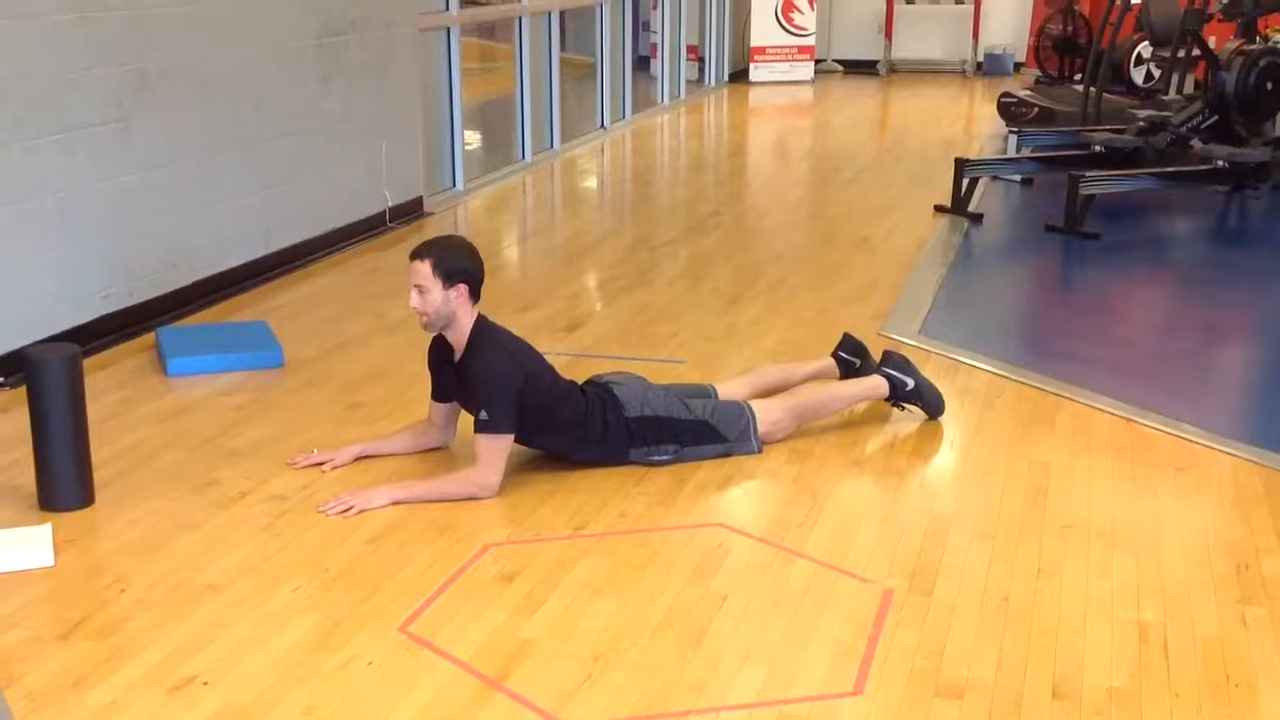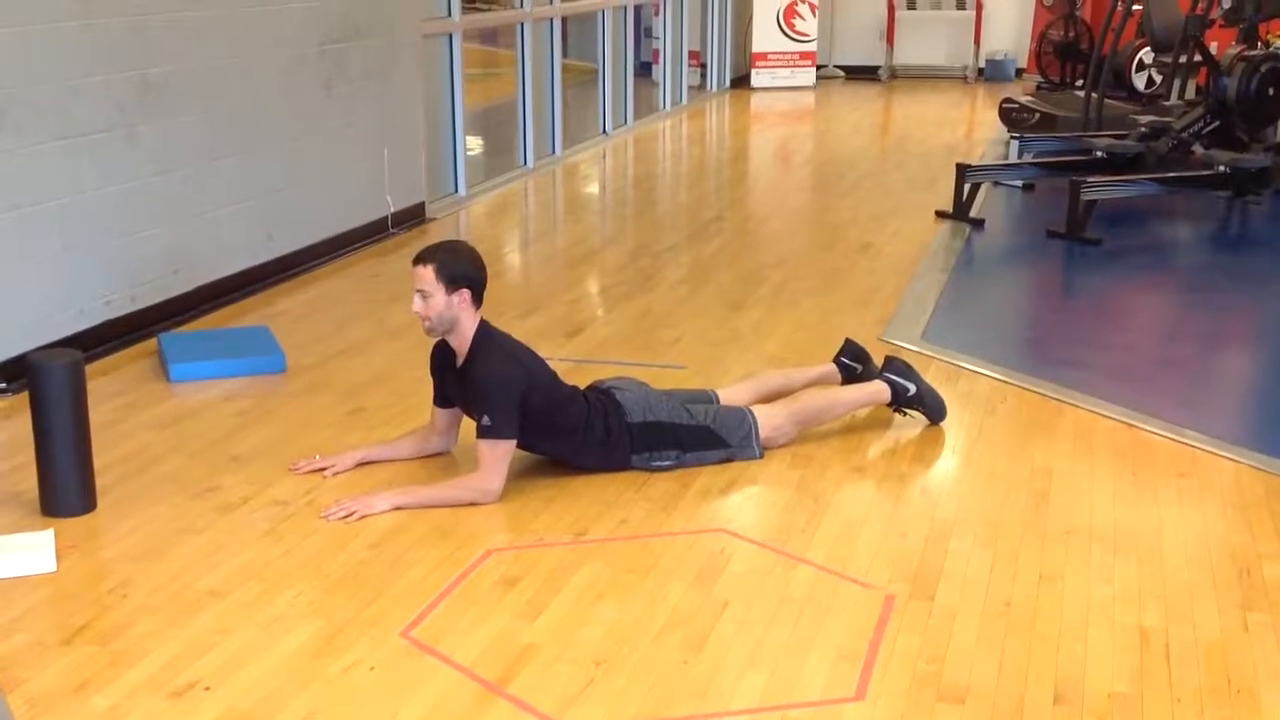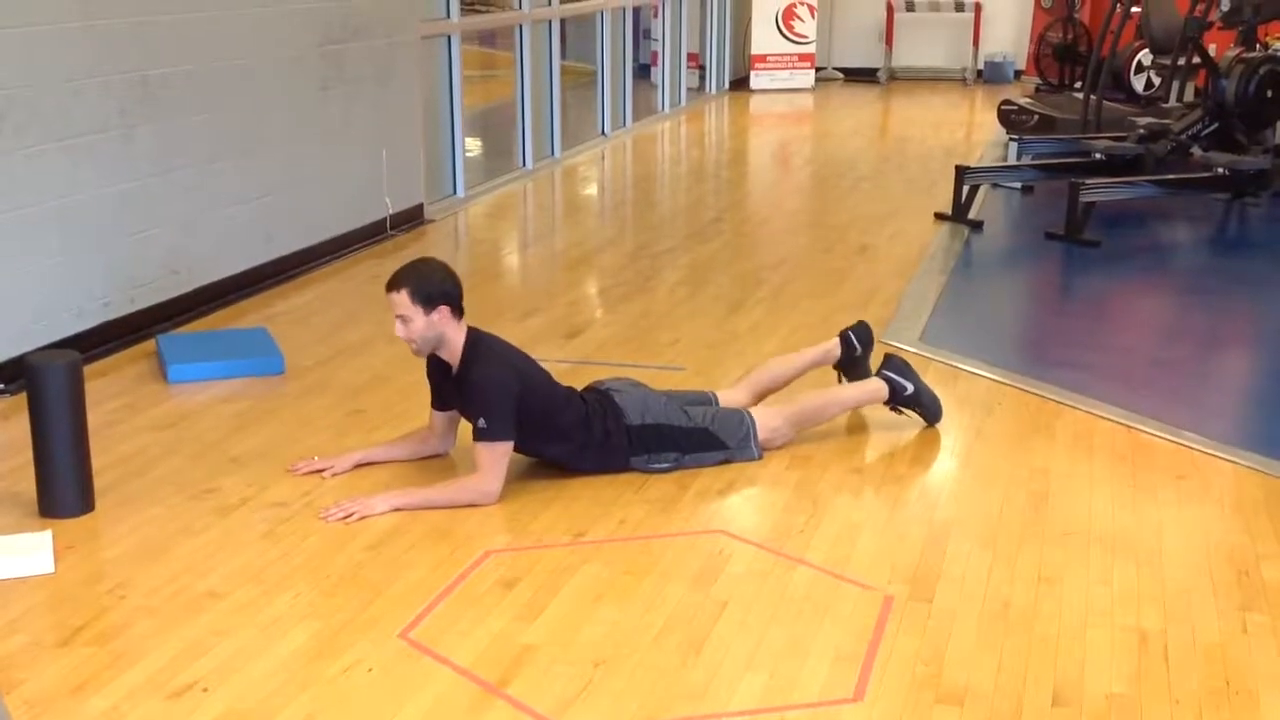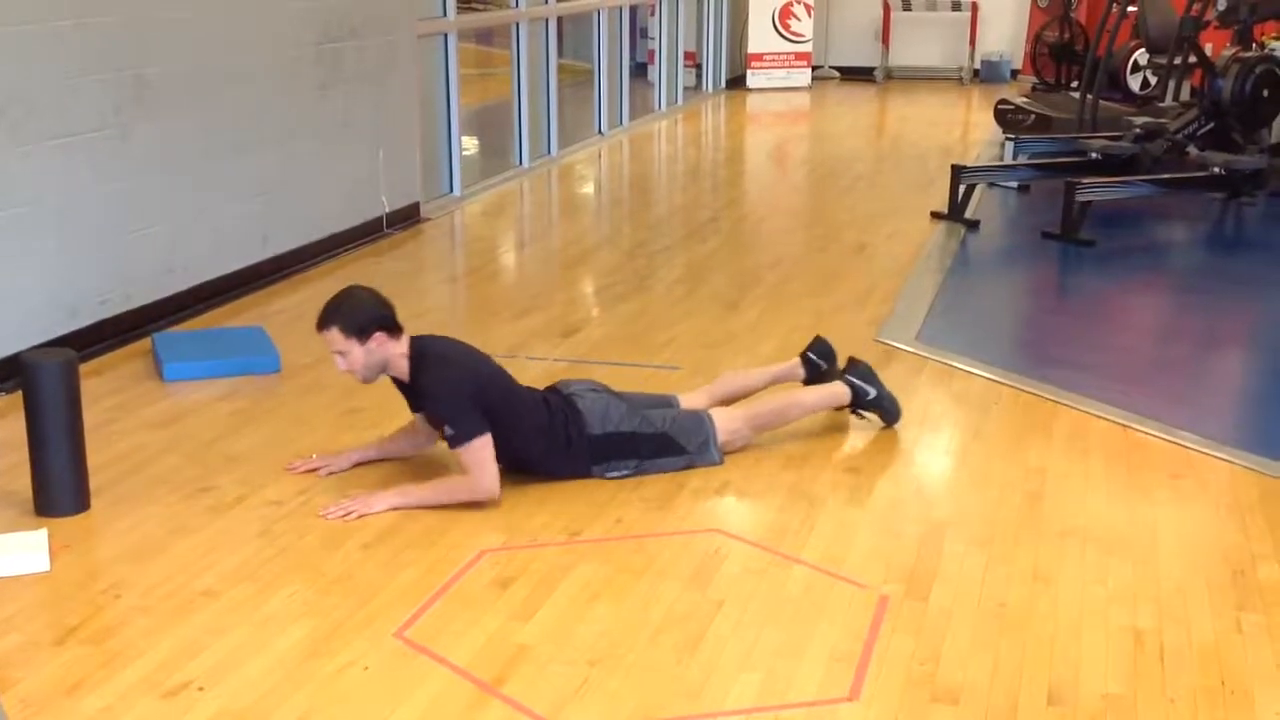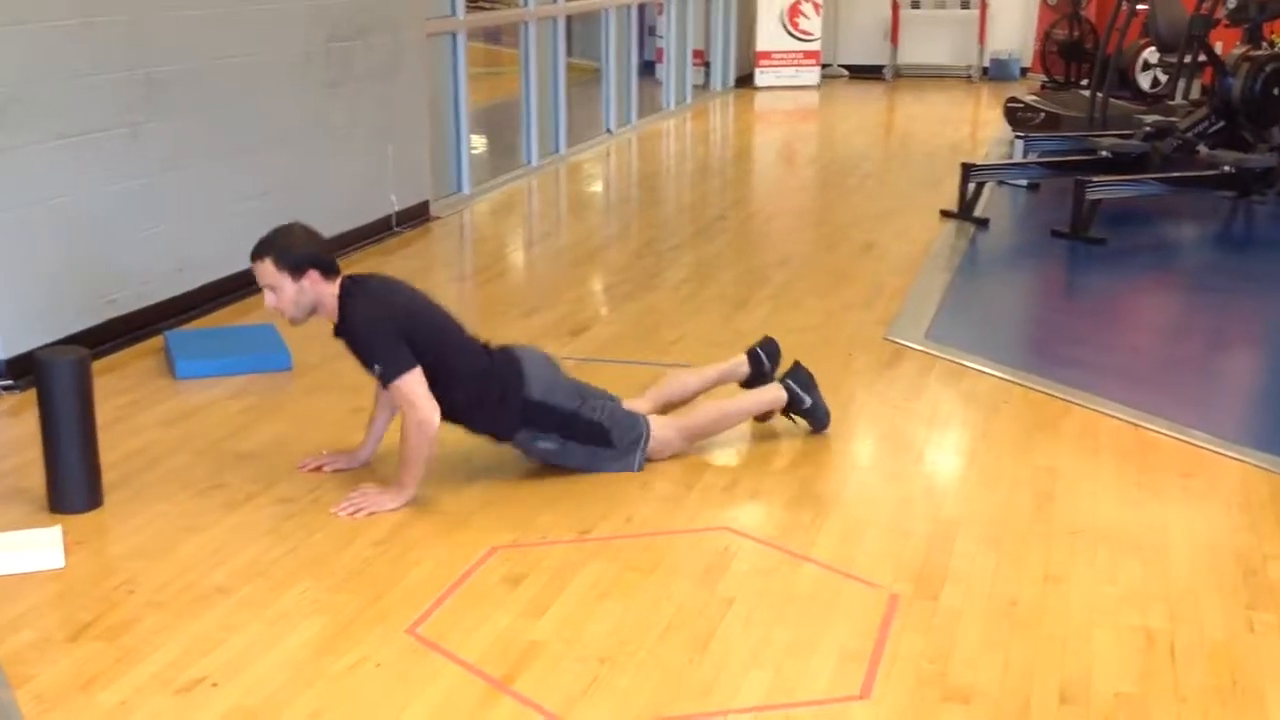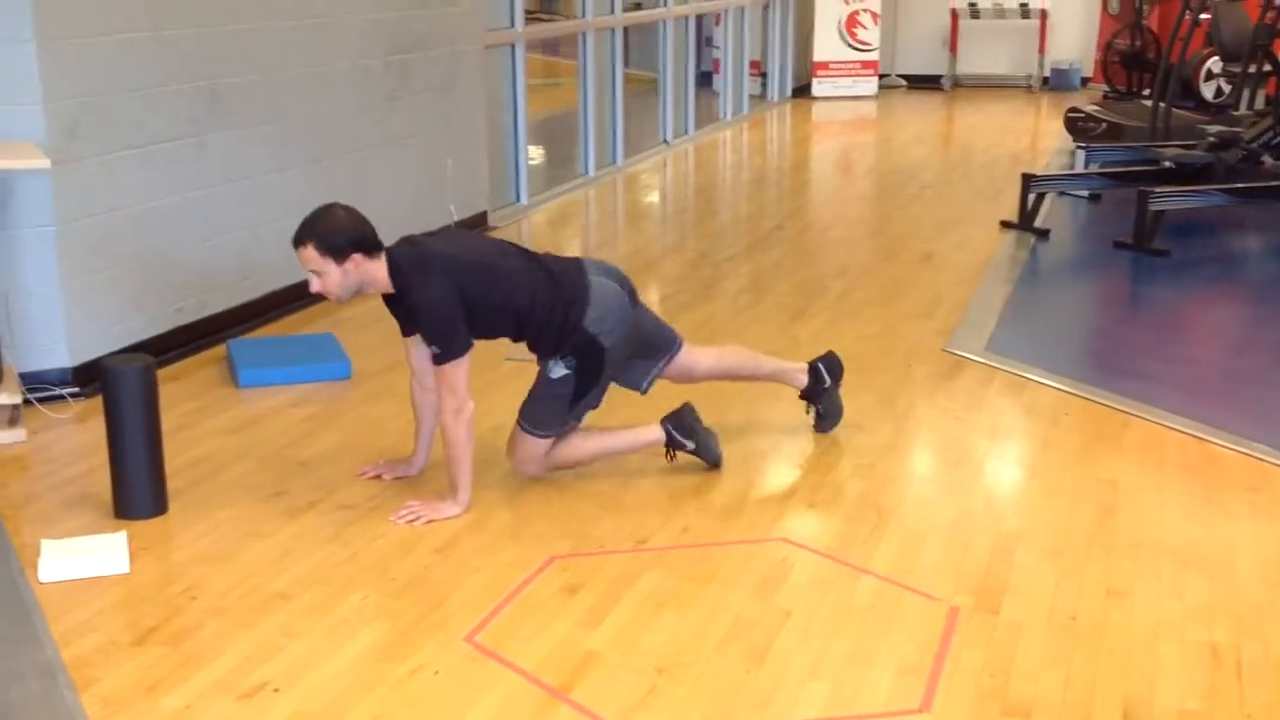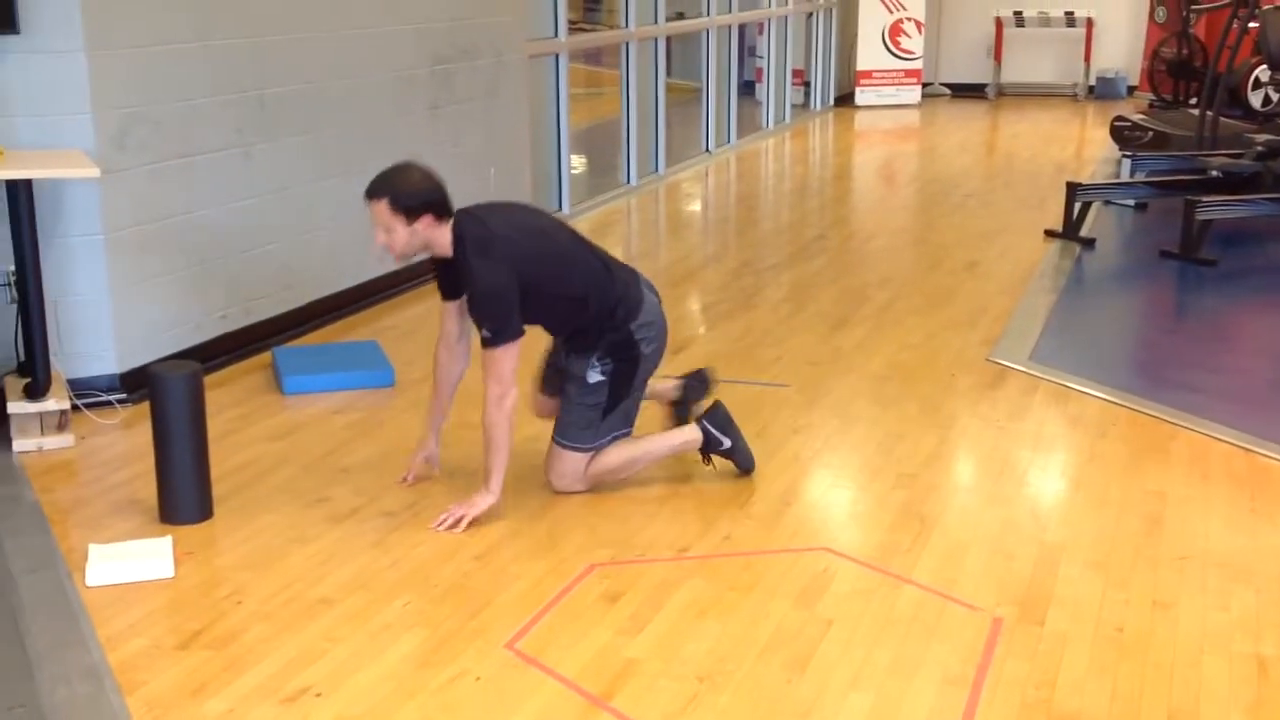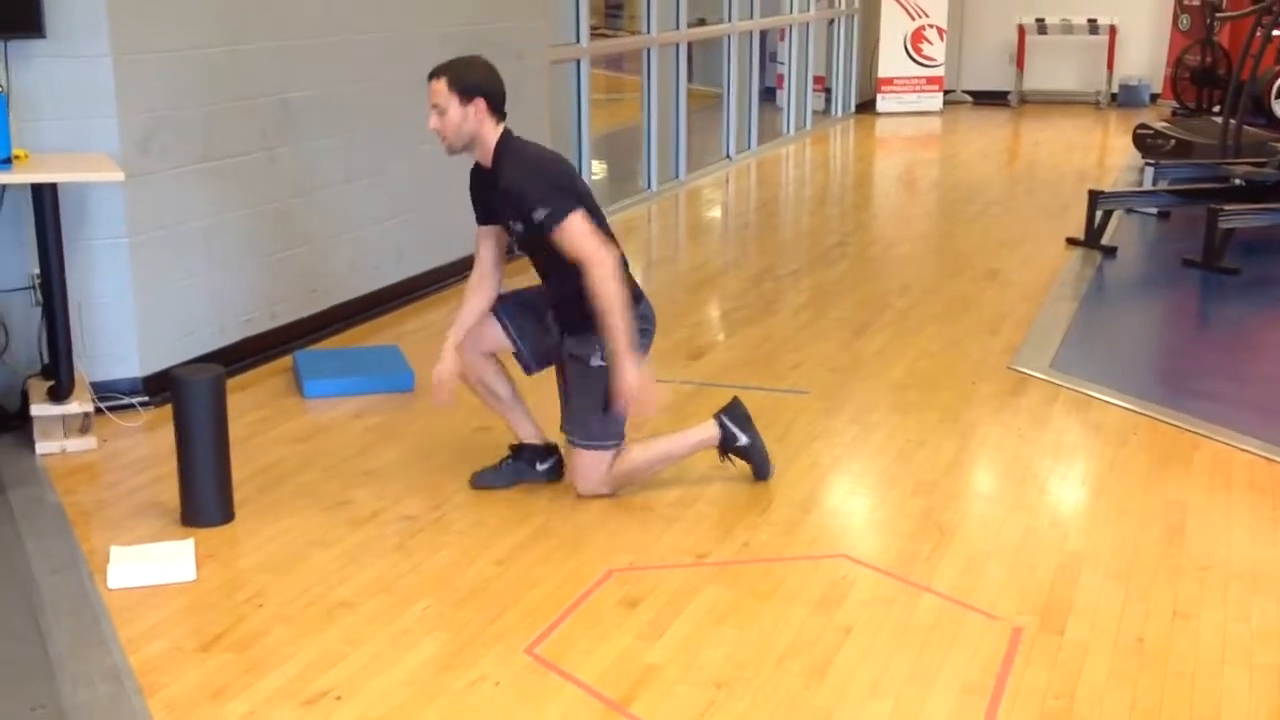
dt=0.5s
person 1, frame 1
left shoulder: (492, 365)
right shoulder: (445, 350)
left elbow: (486, 479)
right elbow: (437, 431)
left wrist: (388, 493)
right wrist: (357, 449)
left hip: (630, 427)
right hip: (610, 398)
left knee: (769, 423)
right knee: (732, 389)
left ankle: (886, 381)
right ankle: (839, 361)
person 1, frame 2
left shoulder: (495, 370)
right shoulder: (448, 355)
left elbow: (488, 484)
right elbow: (438, 436)
left wrist: (389, 499)
right wrist: (359, 454)
left hip: (632, 431)
right hip: (610, 402)
left knee: (773, 428)
right knee: (736, 397)
left ankle: (887, 387)
right ankle: (841, 367)
person 1, frame 3
left shoulder: (488, 375)
right shoulder: (445, 362)
left elbow: (488, 485)
right elbow: (438, 437)
left wrist: (390, 499)
right wrist: (357, 455)
left hip: (631, 433)
right hip: (608, 403)
left knee: (771, 427)
right knee: (736, 396)
left ankle: (885, 385)
right ankle: (842, 348)
person 1, frame 4
left shoulder: (441, 380)
right shoulder: (418, 360)
left elbow: (484, 483)
right elbow: (425, 432)
left wrist: (390, 497)
right wrist: (353, 455)
left hip: (591, 441)
right hip: (574, 403)
left knee: (732, 429)
right knee: (699, 401)
left ankle: (846, 388)
right ankle: (807, 364)
person 1, frame 5
left shoulder: (365, 318)
right shoulder: (362, 295)
left elbow: (424, 418)
right elbow: (394, 382)
left wrist: (402, 491)
right wrist: (362, 453)
left hip: (525, 403)
right hip: (519, 376)
left knee: (663, 439)
right knee: (640, 408)
left ankle: (782, 396)
right ankle: (751, 363)
person 1, frame 6
left shoulder: (428, 291)
right shoulder: (403, 271)
left elbow: (456, 405)
right elbow: (423, 374)
left wrist: (458, 499)
right wrist: (417, 459)
left hip: (586, 323)
right hip: (592, 287)
left knee: (528, 458)
right knee: (690, 364)
left ankle: (668, 433)
right ankle: (811, 375)
person 1, frame 7
left shoulder: (488, 270)
right shoulder: (455, 242)
left elbow: (502, 394)
right elbow: (452, 348)
left wrist: (490, 490)
right wrist: (431, 437)
left hip: (624, 332)
right hip: (593, 314)
left knee: (565, 476)
right knee: (550, 404)
left ankle: (702, 434)
right ankle: (680, 390)
person 1, frame 8
left shoulder: (523, 177)
right shoulder: (487, 179)
left elbow: (599, 259)
right elbow: (487, 276)
left wrist: (626, 359)
right wrist: (448, 349)
left hip: (603, 324)
left knee: (592, 480)
right knee: (467, 341)
left ankle: (722, 431)
right ankle: (538, 454)
